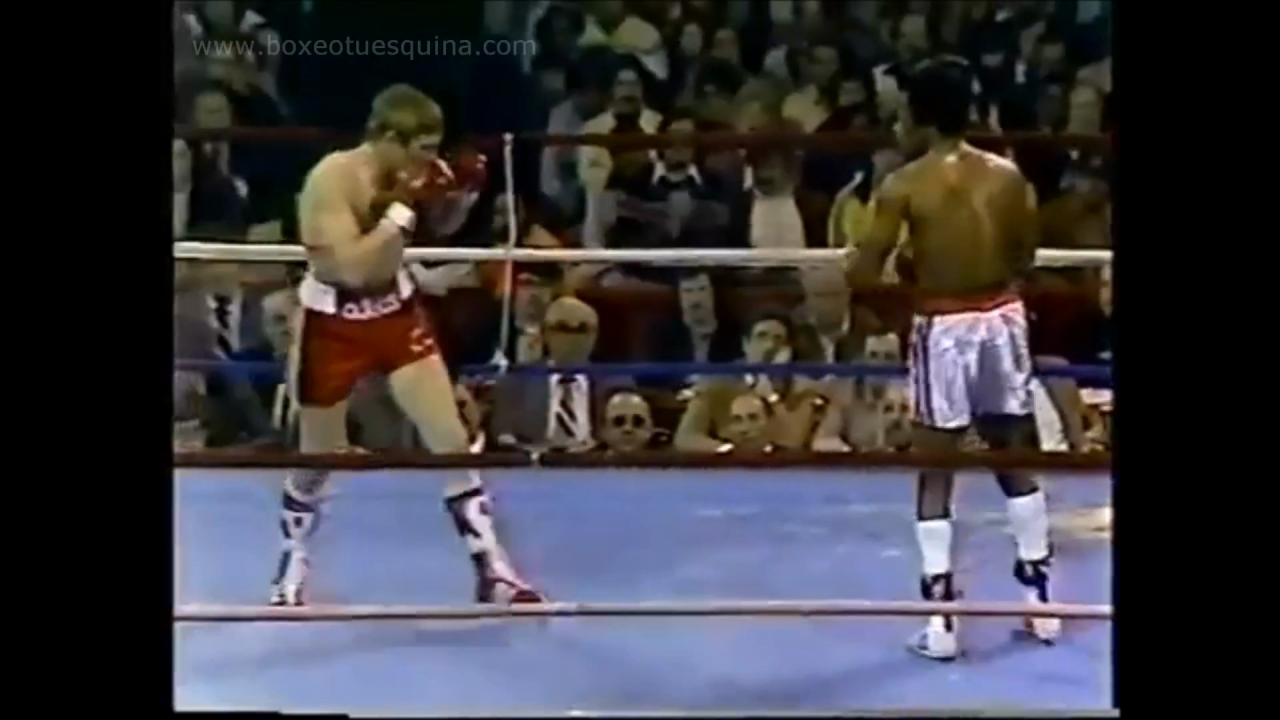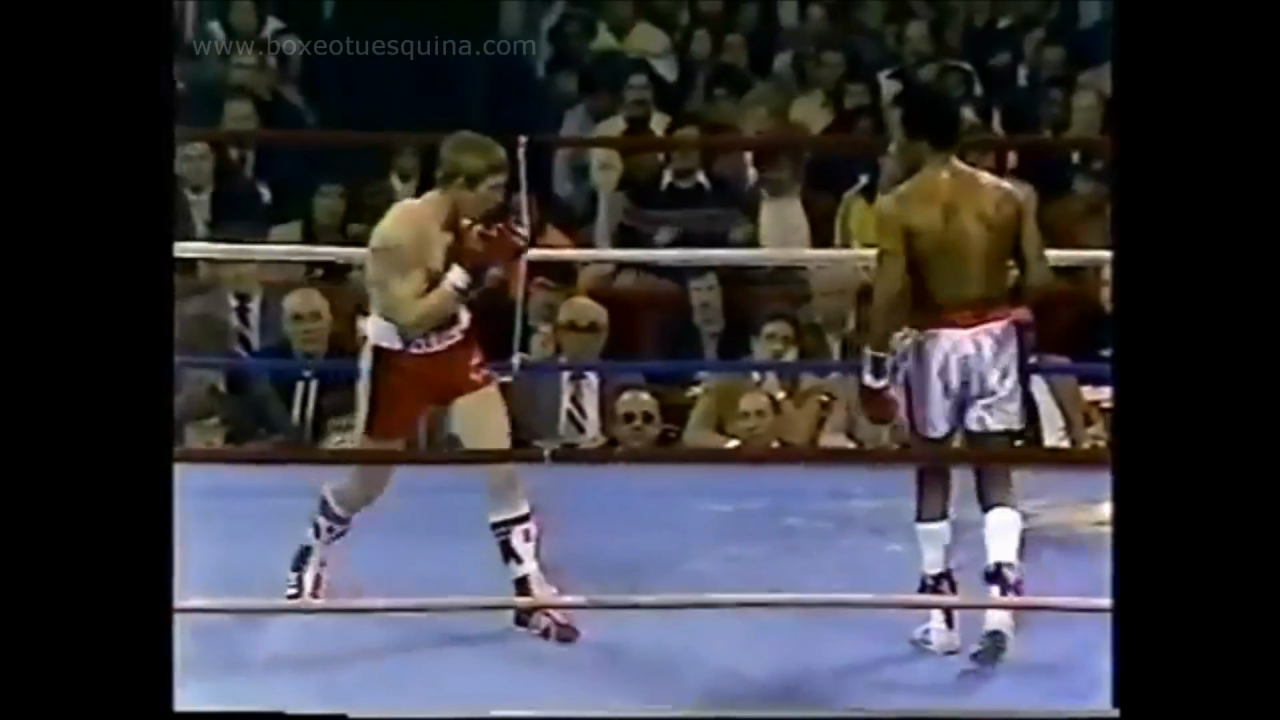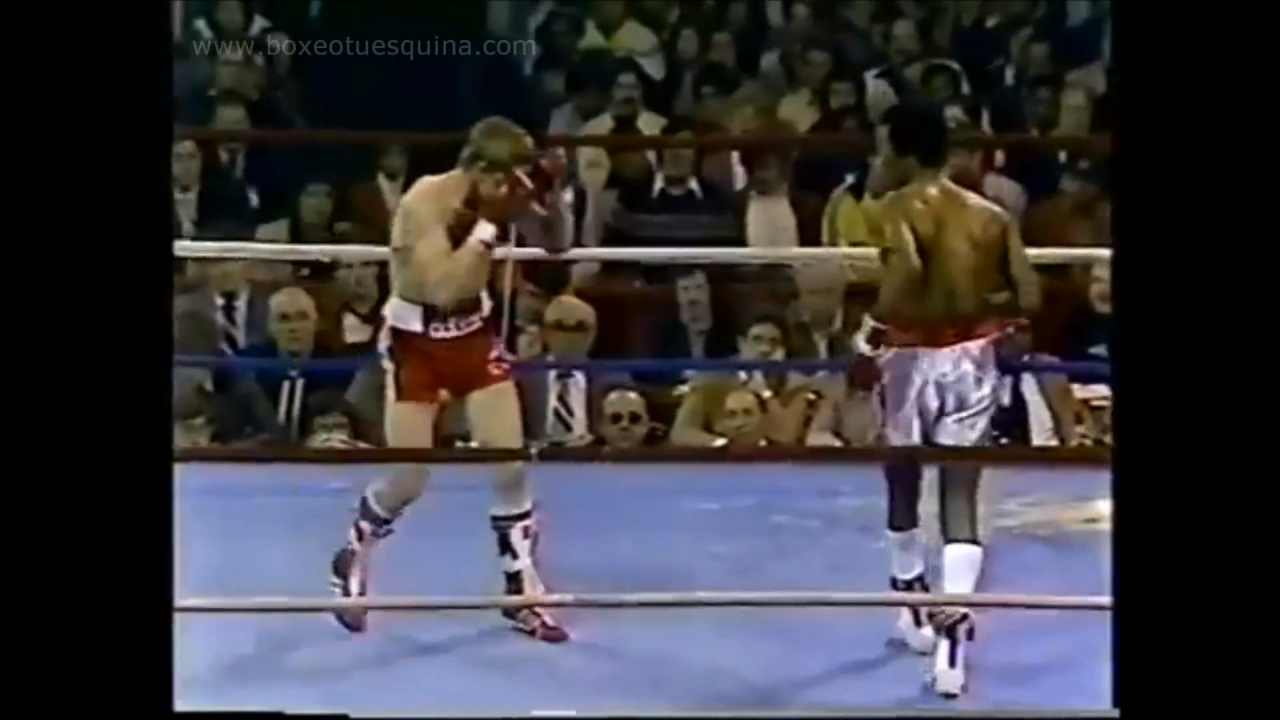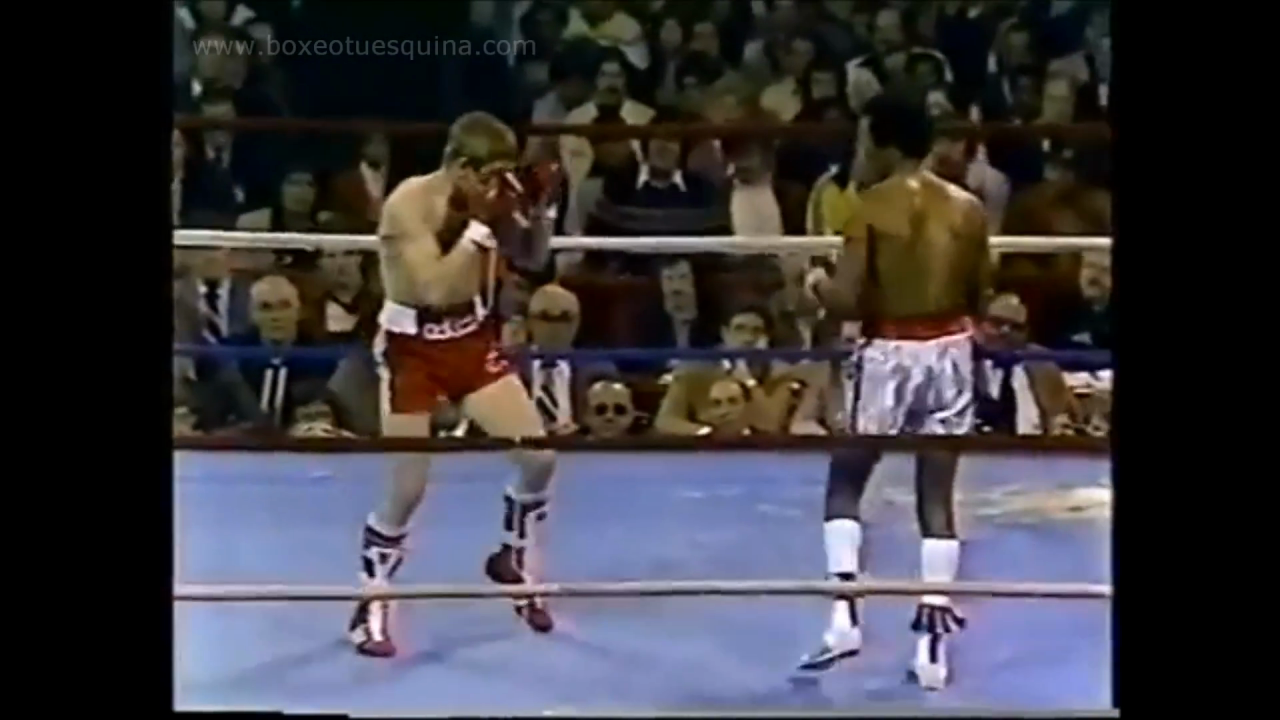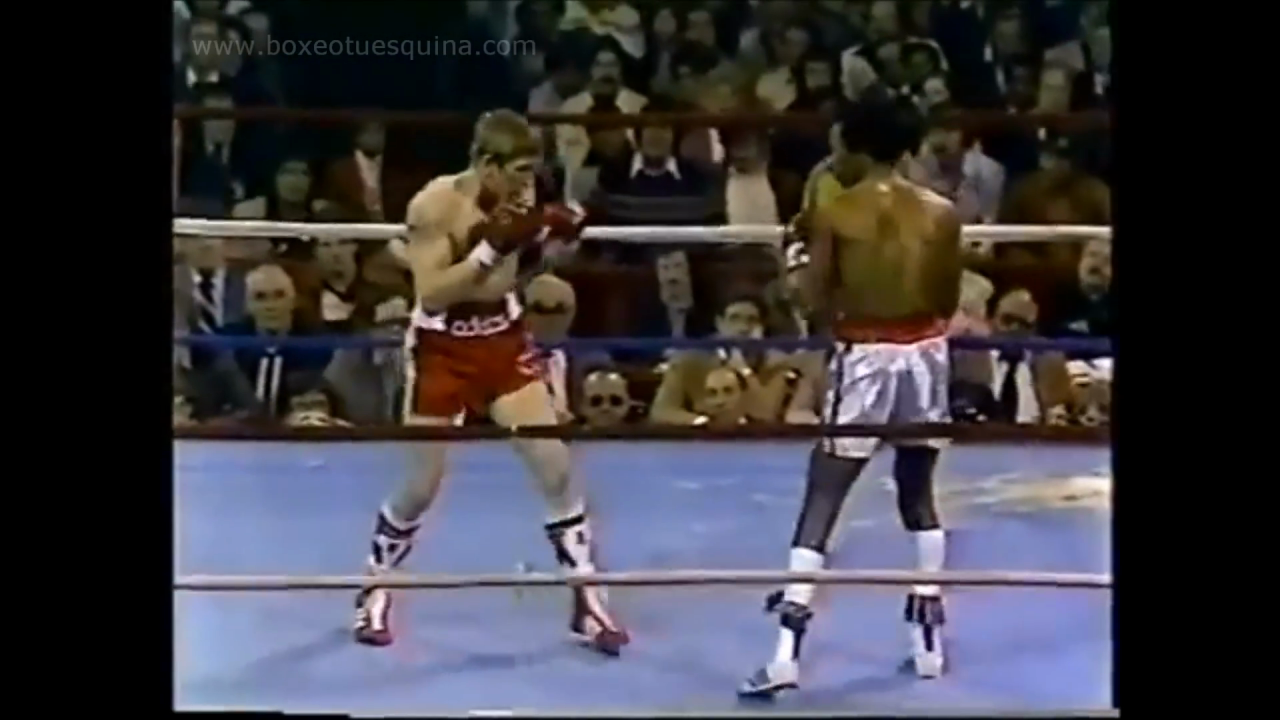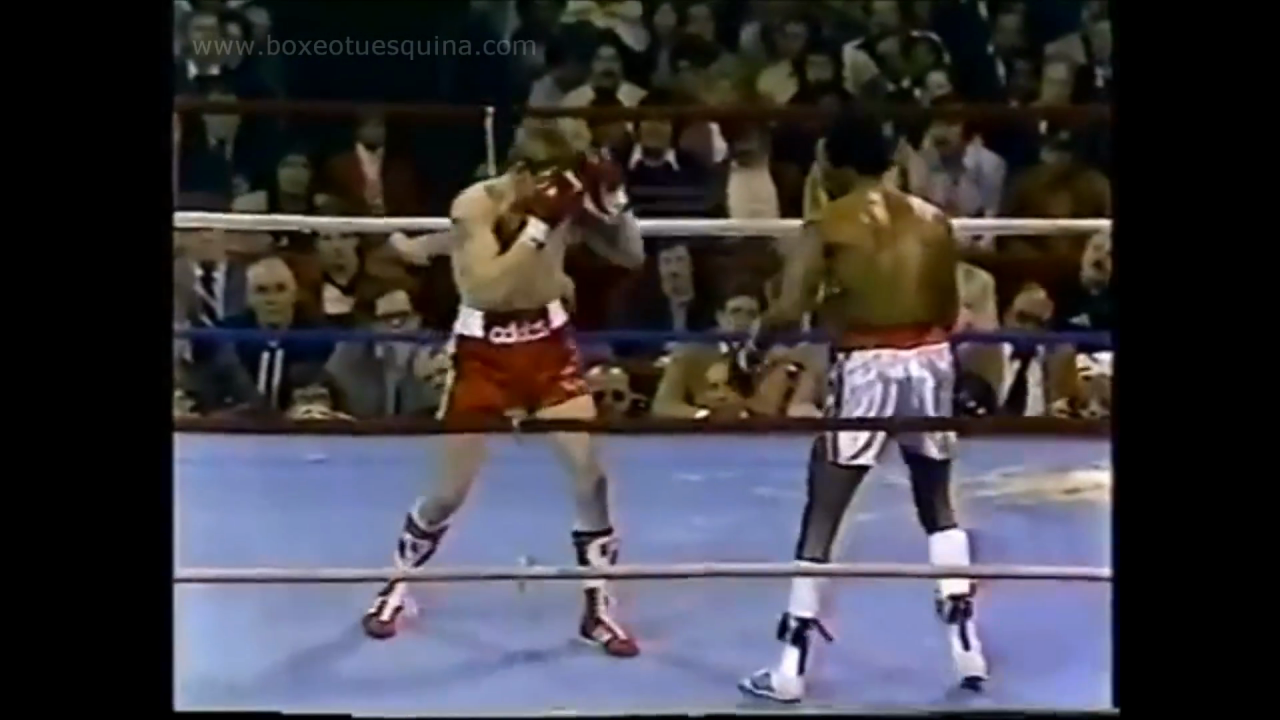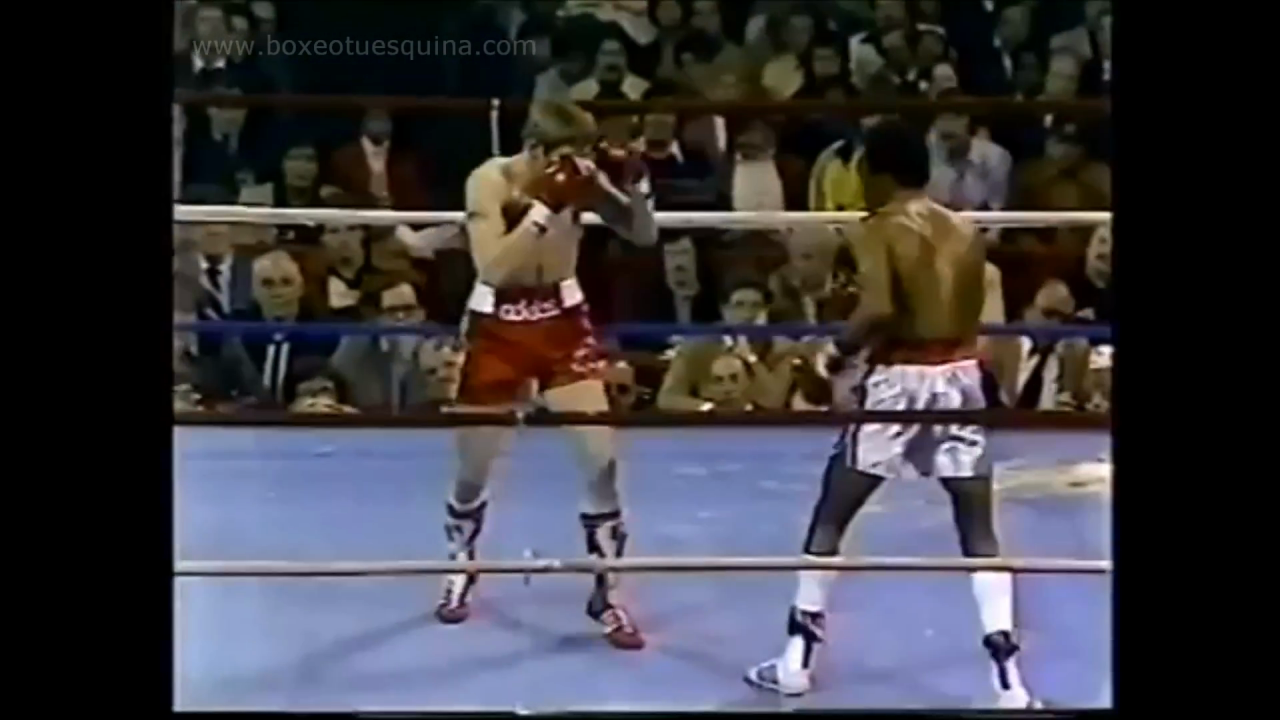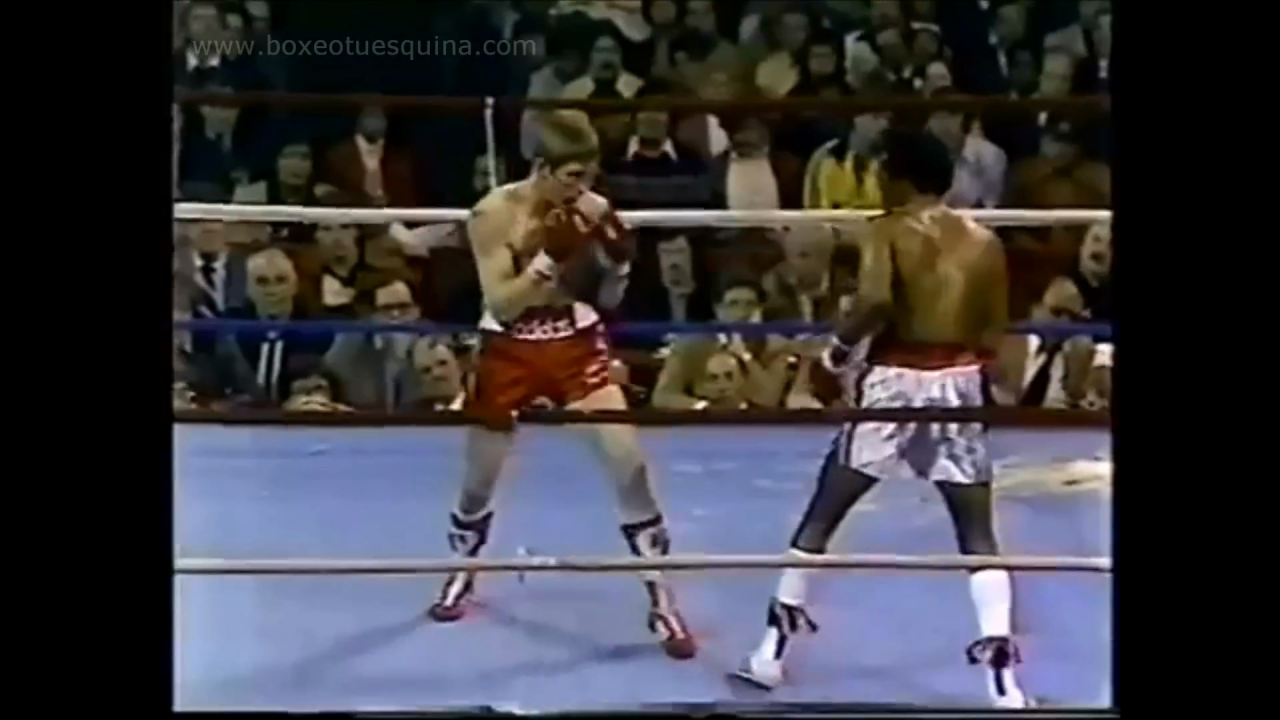
dt=0.2s
person 1, frame 1
left shoulder: (903, 188)
right shoulder: (1008, 175)
left elbow: (864, 274)
right elbow: (1023, 258)
left wrist: (861, 266)
left hip: (944, 330)
right hip: (1004, 320)
left knee: (935, 475)
right knee: (1017, 465)
left ankle: (940, 621)
right ankle: (1039, 598)
person 1, frame 2
left shoulder: (900, 203)
right shoulder: (1005, 195)
left elbow: (889, 291)
right elbow: (1037, 278)
left wrist: (874, 371)
left hip: (934, 344)
right hip: (993, 339)
left knee: (932, 480)
right knee: (995, 481)
left ankle: (943, 614)
right ankle: (1001, 594)
person 1, frame 3
left shoulder: (896, 210)
right shoulder: (991, 215)
left elbow: (904, 272)
right elbow: (1029, 299)
left wrist: (869, 338)
left hip: (914, 359)
right hip: (972, 359)
left knee: (902, 490)
right knee: (959, 502)
left ankle: (916, 613)
right ankle: (951, 649)
person 1, frame 4
left shoulder: (869, 207)
right shoulder: (969, 209)
left elbow: (848, 300)
right elbow: (979, 300)
left wrist: (818, 280)
left hip: (890, 354)
right hip: (950, 352)
left knee: (844, 484)
right knee: (936, 501)
left ankle: (845, 617)
right ankle: (933, 641)
person 1, frame 5
left shoulder: (838, 212)
right shoulder: (942, 212)
left elbow: (818, 299)
right elbow: (948, 301)
left wrist: (809, 271)
left hip: (866, 359)
right hip: (926, 353)
left knee: (821, 501)
right knee: (918, 500)
left ankle: (789, 650)
right ankle: (928, 639)
person 1, frame 6
left shoulder: (829, 222)
right shoulder: (933, 219)
left elbow: (789, 307)
right elbow: (950, 311)
left wrist: (750, 348)
left hip: (868, 365)
right hip: (930, 361)
left knee: (822, 516)
right knee: (938, 507)
left ankle: (791, 663)
right ankle: (964, 638)
person 1, frame 7
left shoulder: (878, 231)
right shoulder: (966, 234)
left elbow: (878, 310)
right elbow: (969, 320)
left wrist: (836, 357)
left hip: (897, 380)
right hip: (959, 379)
left knee: (830, 519)
right knee: (980, 535)
left ankle: (796, 659)
right ankle: (1006, 671)
person 1, frame 8
left shoulder: (885, 230)
right shoulder: (984, 242)
left elbow: (875, 300)
right elbow: (993, 336)
left wrist: (837, 350)
left hip: (895, 381)
right hip: (958, 384)
left knee: (820, 515)
right knee: (977, 536)
left ankle: (771, 650)
right ankle: (1002, 675)
person 2, frame 1
left shoulder: (407, 172)
right shoulder: (331, 180)
left elbow: (438, 225)
right elbow: (353, 268)
left wrist: (461, 189)
right wrist: (406, 209)
left hip: (397, 315)
right hip: (334, 322)
left knee: (452, 444)
right knee: (317, 458)
left ankle: (492, 572)
right ankle: (294, 562)
person 2, frame 2
left shoulder: (468, 220)
right shoulder: (401, 231)
left elbow: (488, 284)
right elbow: (410, 322)
left wrist: (502, 259)
right wrist: (464, 272)
left hip: (456, 348)
right hip: (398, 357)
left knee: (504, 473)
right knee: (367, 486)
left ankle: (533, 596)
right ankle: (313, 552)
person 2, frame 3
left shoulder: (494, 190)
right shoulder: (425, 201)
right elbow: (442, 289)
left wrist: (549, 194)
right wrist: (490, 224)
left hip: (475, 334)
right hip: (413, 342)
left knee: (512, 471)
right knee: (409, 482)
left ankle: (525, 595)
right ankle: (354, 559)
person 2, frame 4
left shoulder: (487, 198)
right shoulder: (409, 205)
left elbow: (531, 261)
right elbow: (436, 290)
left wrist: (535, 207)
right wrist: (483, 226)
left hip: (472, 337)
right hip: (410, 346)
left knee: (540, 458)
right knee: (408, 490)
left ankle: (511, 556)
right ankle: (370, 607)
person 2, frame 5
left shoulder: (519, 201)
right shoulder: (434, 203)
left elbow: (513, 268)
right elbow: (430, 295)
left wrist: (556, 237)
right wrist: (489, 248)
left hip: (504, 336)
right hip: (442, 345)
left knee: (556, 470)
right knee: (421, 486)
left ankle: (587, 602)
right ankle: (376, 594)
person 2, frame 6
left shoulder: (565, 194)
right shoulder: (475, 205)
left elbow: (631, 255)
right elbow: (486, 287)
left wrist: (610, 198)
right wrist: (538, 224)
left hip: (549, 345)
right hip: (483, 350)
left knee: (590, 478)
right knee: (449, 492)
left ankle: (598, 608)
right ankle: (397, 586)
person 2, frame 7
left shoulder: (582, 178)
right shoulder: (488, 182)
left elbow: (645, 237)
right elbow: (495, 268)
left wrist: (635, 185)
right wrist: (545, 206)
left hip: (563, 323)
right hip: (496, 327)
left knee: (602, 460)
right knee: (473, 469)
left ankle: (606, 594)
right ankle: (462, 572)
person 2, frame 8
left shoulder: (594, 208)
right shoulder: (495, 212)
left elbow: (609, 299)
right elbow: (498, 304)
left wrist: (617, 260)
right wrist: (549, 258)
left hip: (578, 342)
right hip: (509, 348)
left knee: (631, 469)
right knee: (478, 481)
left ankle: (662, 603)
right ankle: (461, 576)
